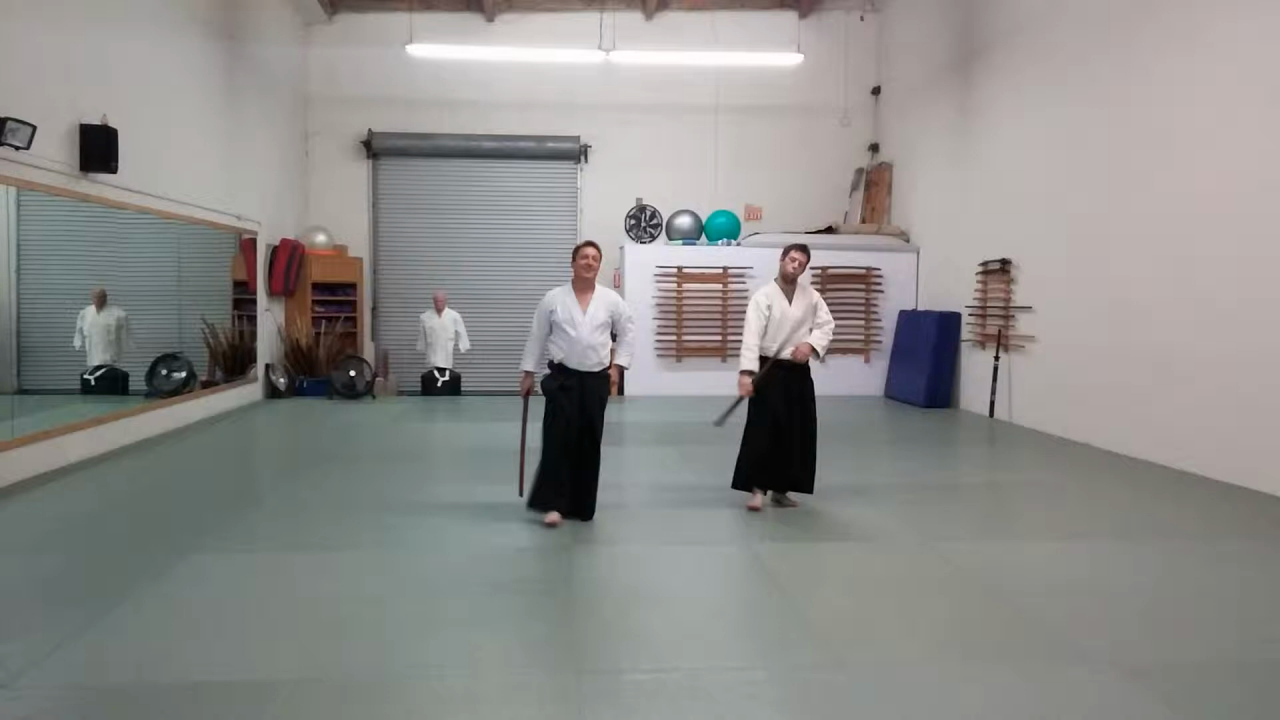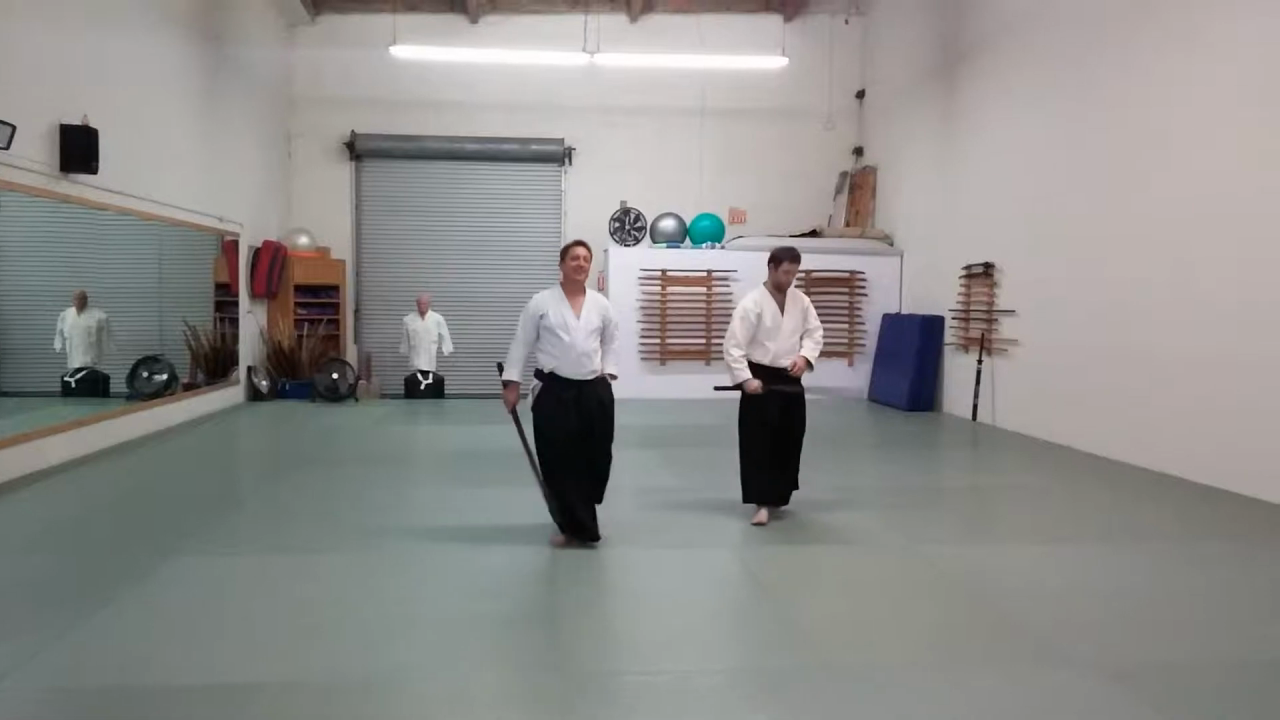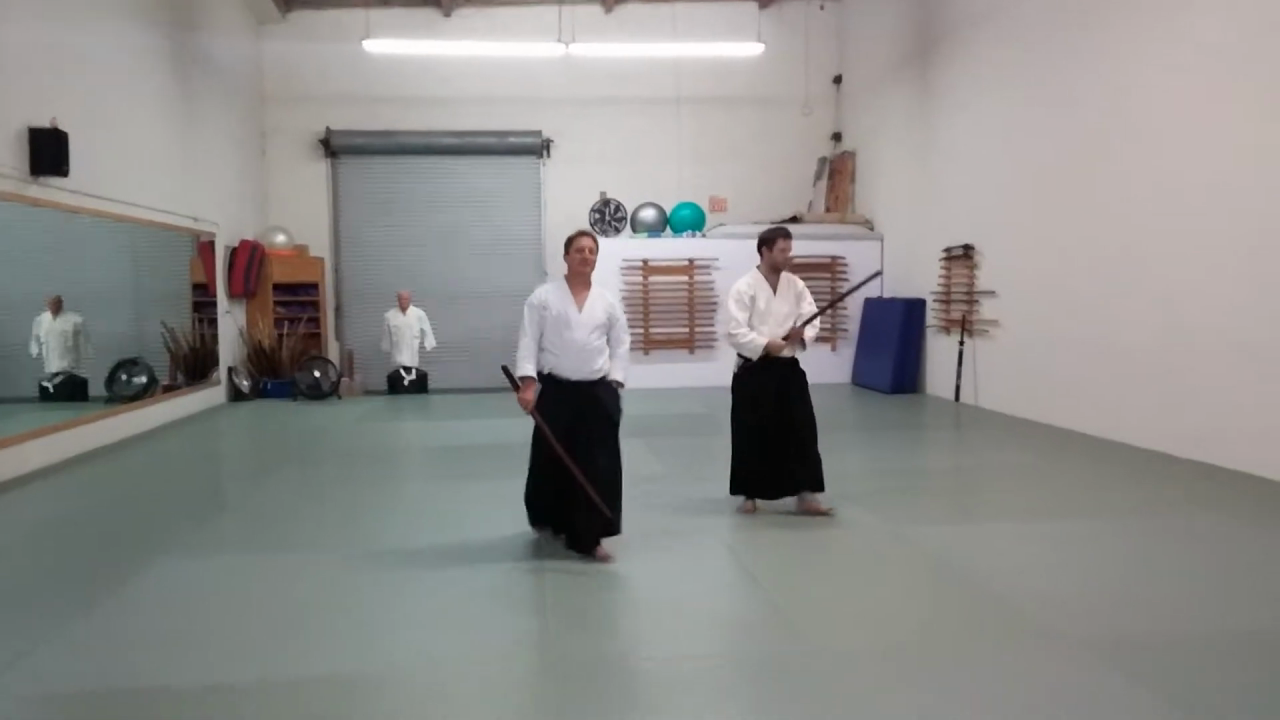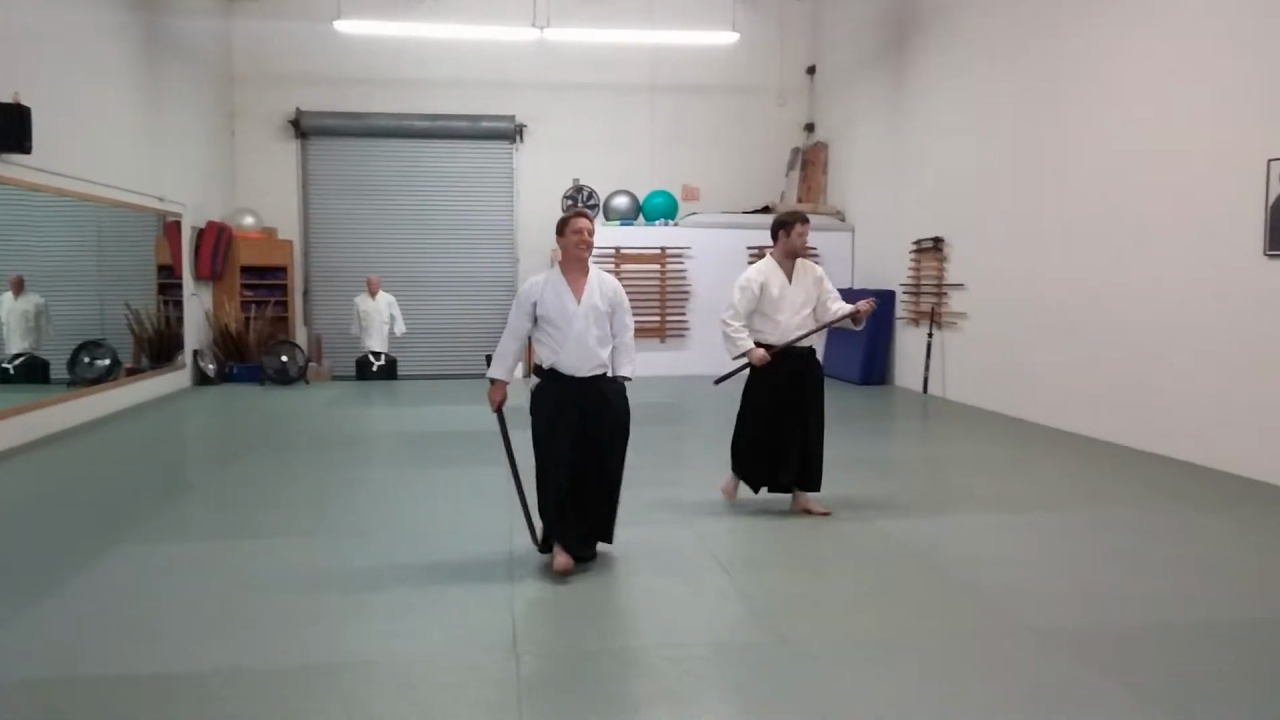
dt=0.4s
person 1, frame 1
left shoulder: (611, 300)
right shoulder: (553, 299)
left elbow: (627, 333)
right elbow: (538, 337)
left wrist: (617, 365)
right wrist: (528, 372)
left hip: (595, 380)
right hip: (562, 378)
left knee: (589, 444)
right knee: (558, 440)
left ankle: (581, 505)
right ankle: (553, 504)
person 1, frame 2
left shoulder: (600, 304)
right shoulder: (541, 303)
left elbow: (611, 341)
right elbow: (521, 344)
left wrist: (608, 374)
right wrist: (512, 385)
left hip: (593, 390)
right hip: (555, 390)
left knee: (597, 456)
right knee: (559, 460)
left ankle: (582, 513)
right ankle: (571, 524)
person 1, frame 3
left shoulder: (607, 301)
right shoulder: (543, 296)
left elbow: (619, 346)
right elbow: (528, 341)
left wrist: (614, 384)
right wrist: (527, 383)
left hip: (596, 392)
right hip: (555, 390)
left knee: (600, 465)
right knee: (549, 458)
left ankle: (591, 537)
right ankle: (550, 518)
person 1, frame 4
left shoulder: (610, 286)
right shoulder: (537, 287)
left elbow: (624, 336)
right elbow: (514, 335)
left wrist: (620, 380)
right wrist: (499, 380)
left hip: (599, 389)
right hip: (555, 390)
left knee: (602, 469)
right knee: (558, 471)
left ankle: (581, 537)
right ankle: (562, 545)
person 2, frame 1
left shoulder: (812, 296)
right shoulder: (763, 297)
left elbow: (826, 327)
right elbow: (751, 337)
left wrist: (811, 345)
right wrist: (746, 372)
left hip: (799, 374)
right hip: (769, 373)
left knee: (798, 433)
right knee: (763, 431)
left ankle: (781, 488)
right ankle: (758, 488)
person 2, frame 2
left shoulder: (801, 301)
right shoulder: (751, 304)
left elbow: (814, 334)
right elbow: (732, 347)
left wrist: (805, 357)
right wrist: (745, 379)
left hip: (790, 382)
right hip: (760, 382)
left knee: (788, 442)
right knee: (760, 443)
left ankle: (775, 494)
right ankle: (763, 504)
person 2, frame 3
left shoulder: (795, 285)
right shoulder: (745, 287)
left elbow: (810, 319)
right elbow: (735, 331)
left wrist: (800, 335)
right wrist: (766, 344)
left hip: (788, 369)
right hip: (755, 371)
left knee: (802, 431)
right knee: (753, 435)
left ankle: (805, 493)
right ankle: (749, 494)
person 2, frame 4
left shoulder: (814, 273)
right shoulder: (756, 275)
left elbow: (829, 309)
right elbow: (732, 319)
left wrist: (854, 312)
right wrist: (749, 350)
left hip: (805, 362)
right hip: (769, 362)
left knee: (807, 430)
right knee: (758, 425)
left ankle: (800, 493)
right ankle: (739, 473)
